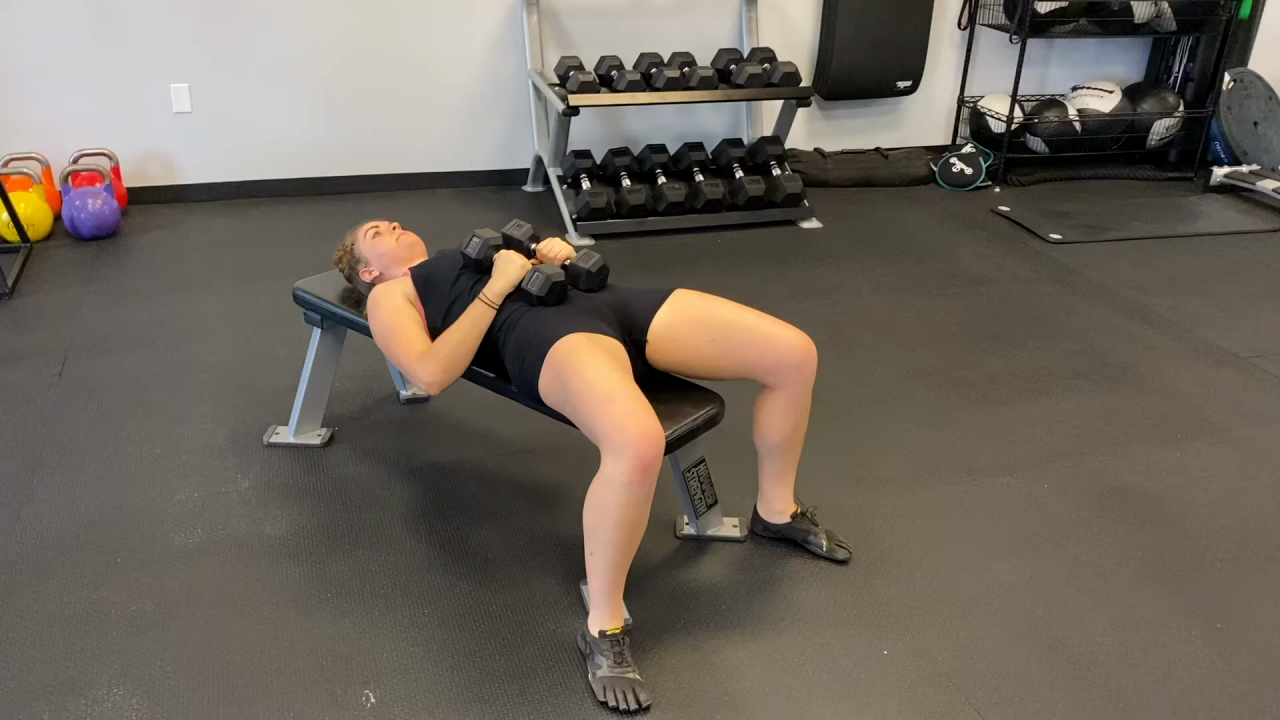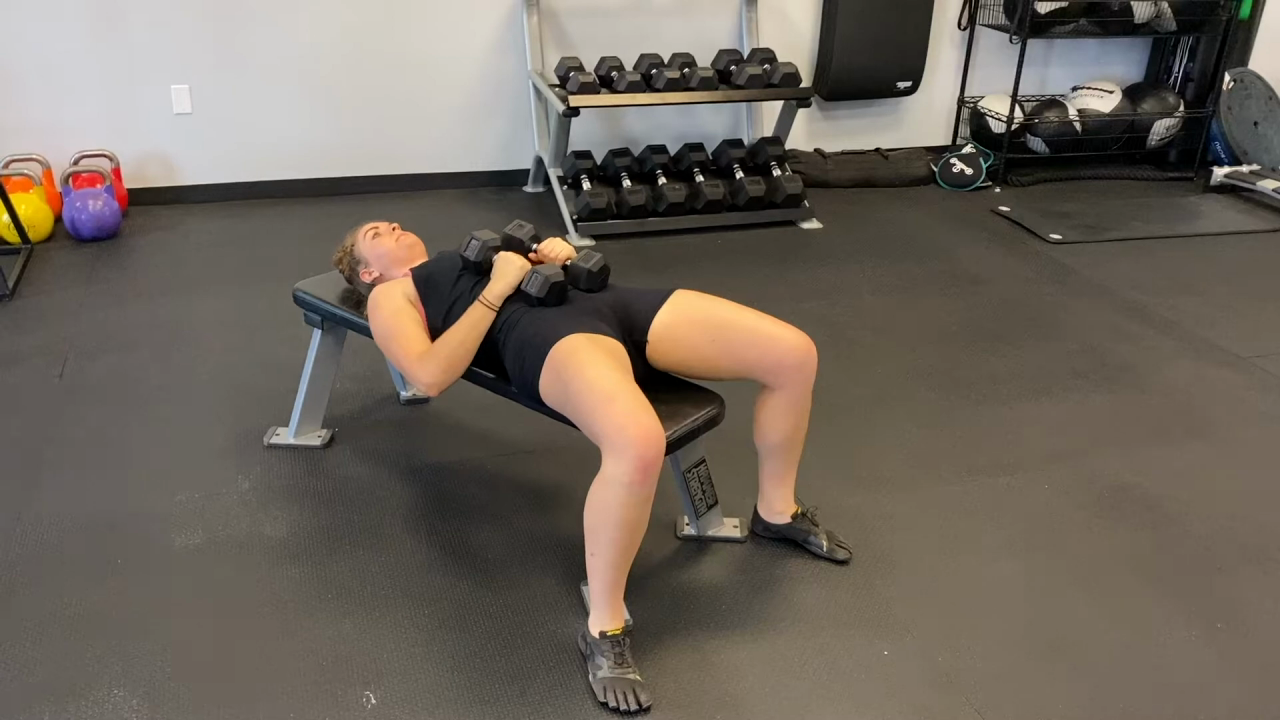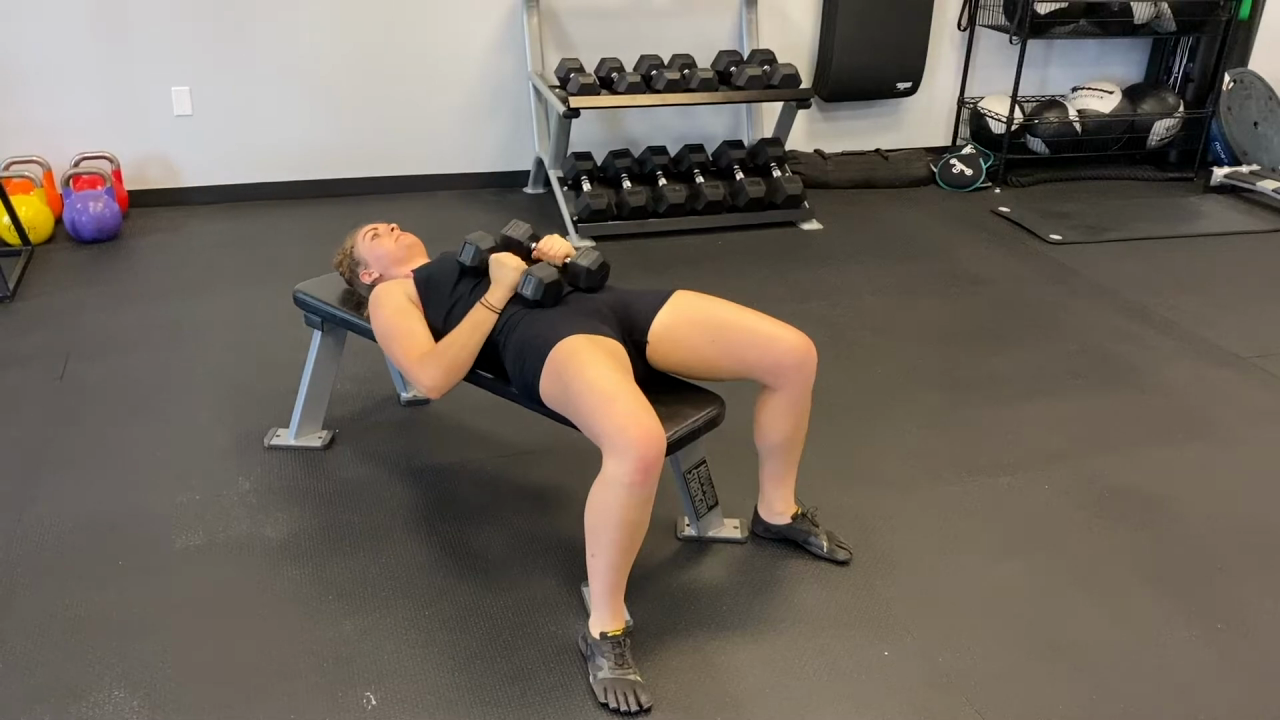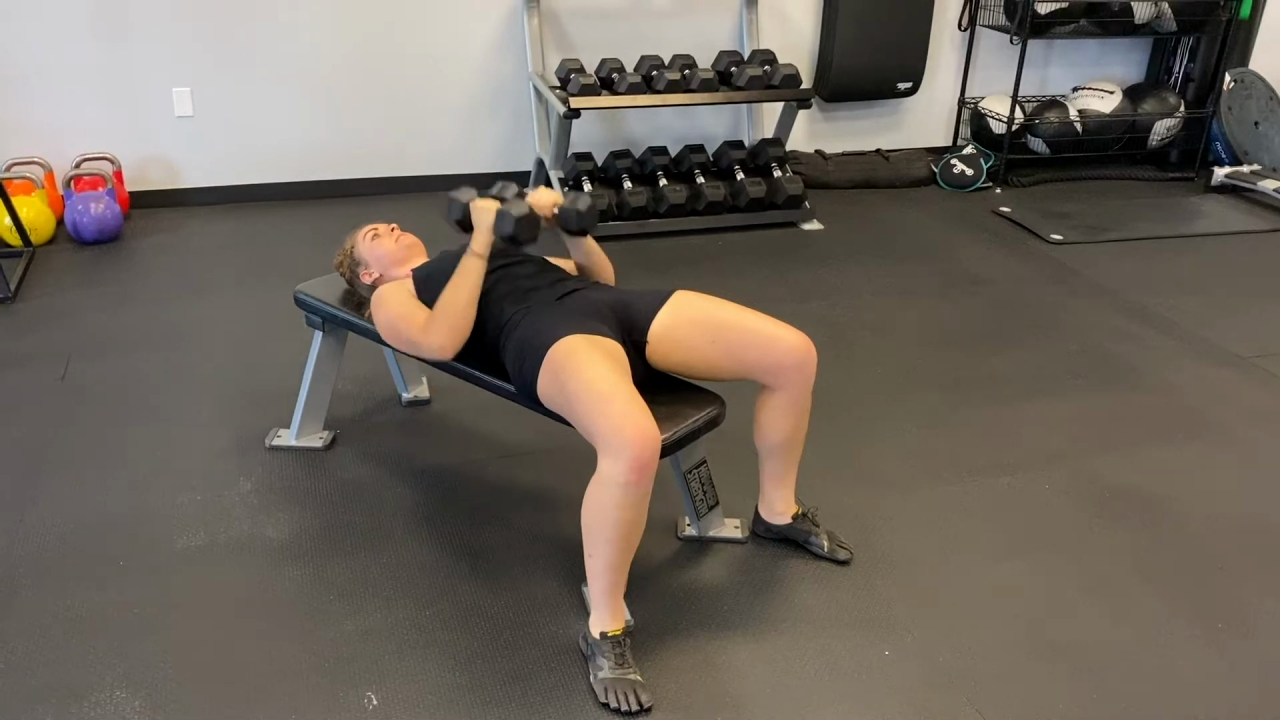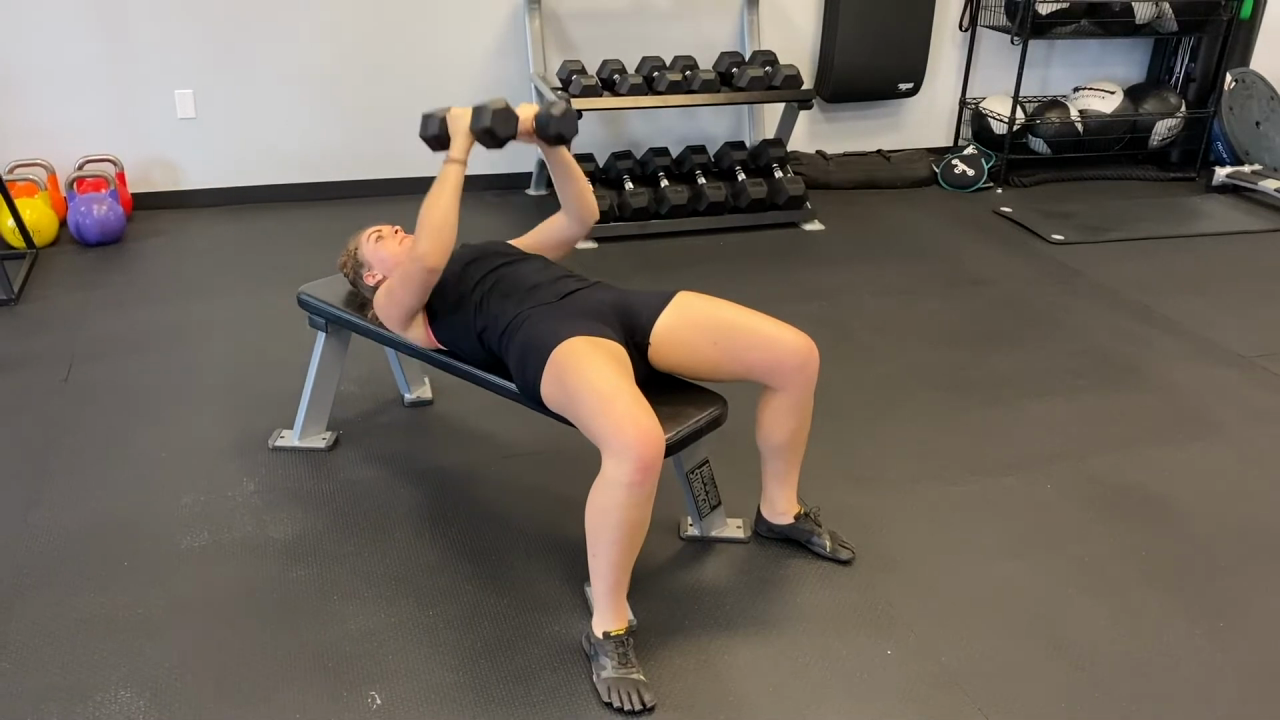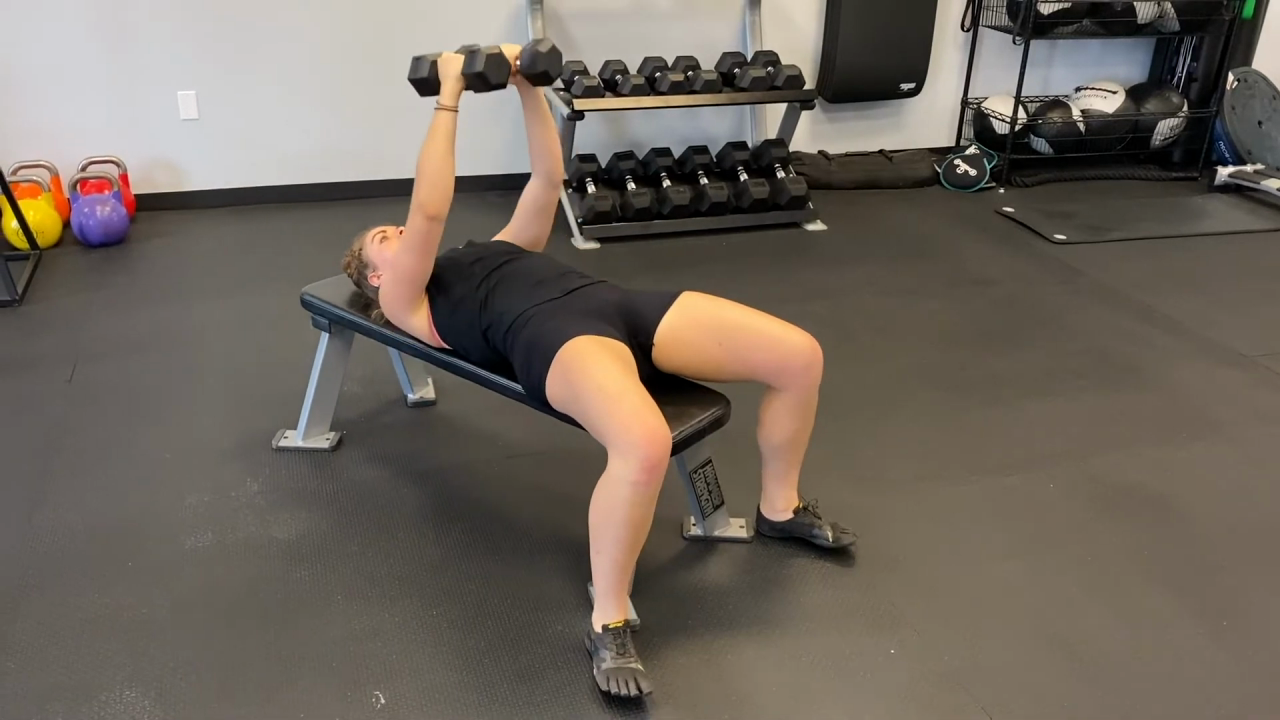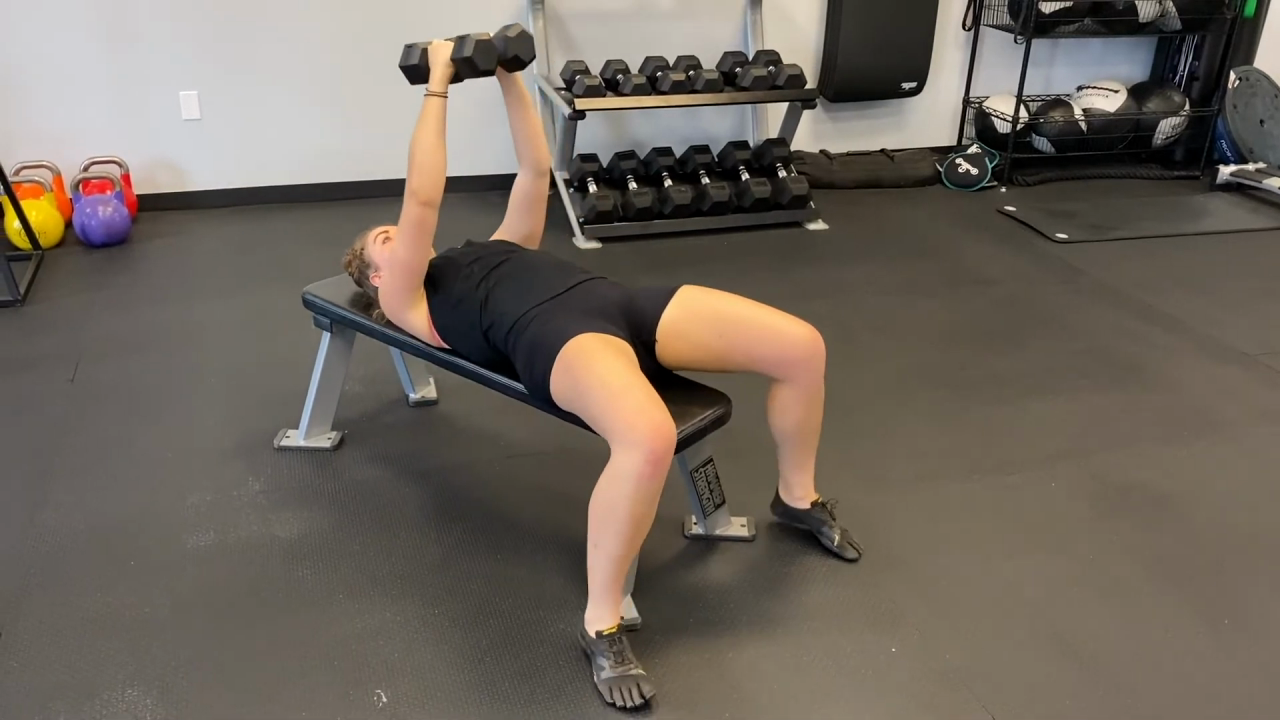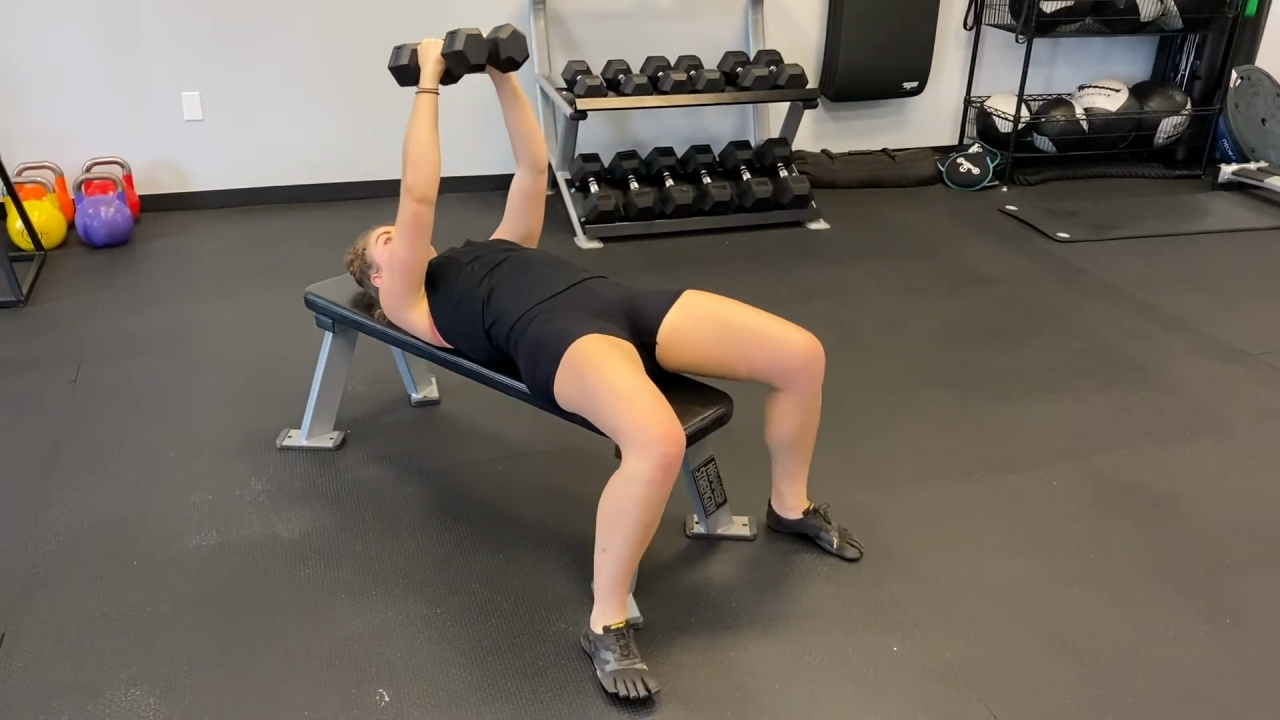
dt=0.4s
person 1, frame 1
right shoulder: (390, 295)
right elbow: (431, 373)
left wrist: (567, 254)
right wrist: (495, 288)
right hip: (544, 329)
left knee: (794, 354)
right knee: (637, 443)
left ankle: (776, 511)
right ankle: (603, 629)
person 1, frame 2
right shoulder: (391, 297)
right elbow: (430, 376)
left wrist: (567, 256)
right wrist: (495, 290)
right hip: (545, 330)
left knee: (794, 354)
right knee: (638, 444)
left ankle: (777, 512)
right ankle: (604, 629)
person 1, frame 3
right shoulder: (391, 296)
right elbow: (434, 378)
left wrist: (569, 256)
right wrist: (497, 292)
right hip: (544, 331)
left knee: (793, 354)
right knee: (639, 445)
left ankle: (777, 511)
right ankle: (604, 630)
person 1, frame 4
left shoulder: (494, 255)
right shoulder: (393, 300)
left elbow: (600, 274)
right elbow: (442, 340)
right wrist: (480, 241)
left hip: (607, 304)
right hip: (543, 331)
left knee: (793, 354)
right knee: (633, 444)
left ankle: (778, 511)
right ankle: (604, 629)
person 1, frame 5
left shoulder: (499, 250)
right shoulder: (398, 306)
left elbow: (581, 215)
right elbow: (429, 257)
left wrist: (548, 143)
right wrist: (457, 152)
left hip: (609, 301)
right hip: (546, 333)
left knee: (795, 357)
right knee: (638, 446)
left ankle: (779, 512)
right ankle: (607, 628)
person 1, frame 6
left shoulder: (496, 251)
right shoulder: (406, 302)
left elbow: (548, 179)
right elbow: (430, 209)
left wrist: (527, 87)
right wrist: (448, 98)
left hip: (618, 304)
right hip: (552, 334)
left knee: (800, 356)
right knee: (645, 446)
left ankle: (780, 507)
right ankle: (608, 624)
person 1, frame 7
left shoulder: (494, 250)
right shoulder: (406, 300)
left elbow: (535, 170)
right elbow: (423, 196)
left wrist: (508, 76)
right wrist: (437, 86)
left hip: (618, 302)
right hip: (551, 332)
left knee: (801, 347)
right knee: (648, 441)
left ankle: (798, 499)
right ankle: (600, 626)
person 1, frame 8
left shoulder: (493, 249)
right shoulder: (407, 301)
left elbow: (533, 168)
right elbow: (419, 195)
left wrist: (501, 76)
right wrist: (428, 84)
left hip: (620, 303)
right hip: (555, 334)
left knee: (802, 355)
right knee: (658, 444)
left ankle: (790, 506)
right ankle: (606, 625)
